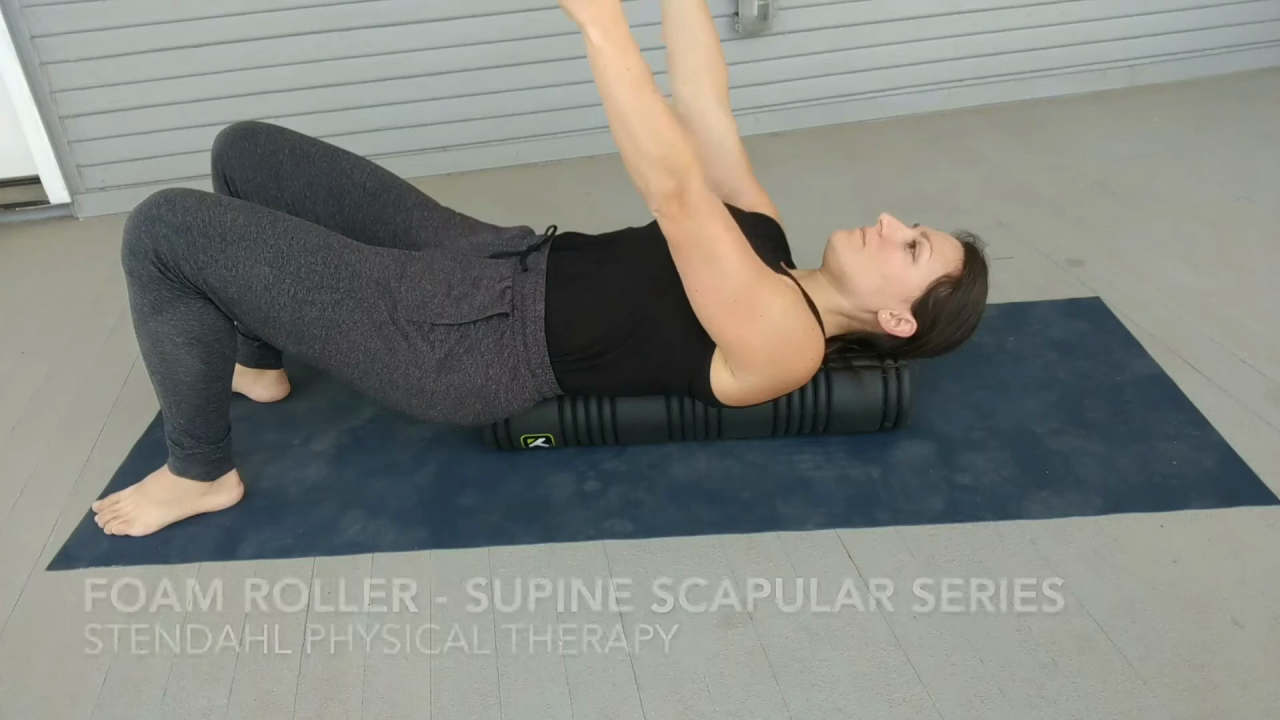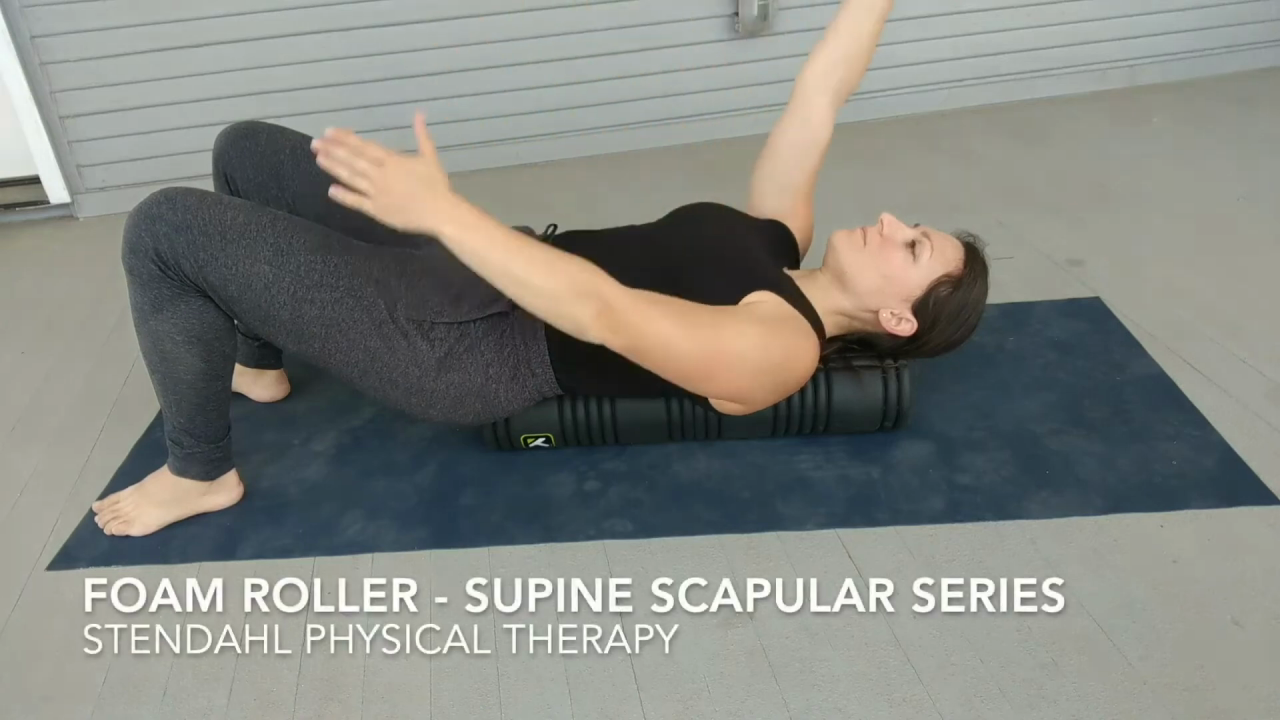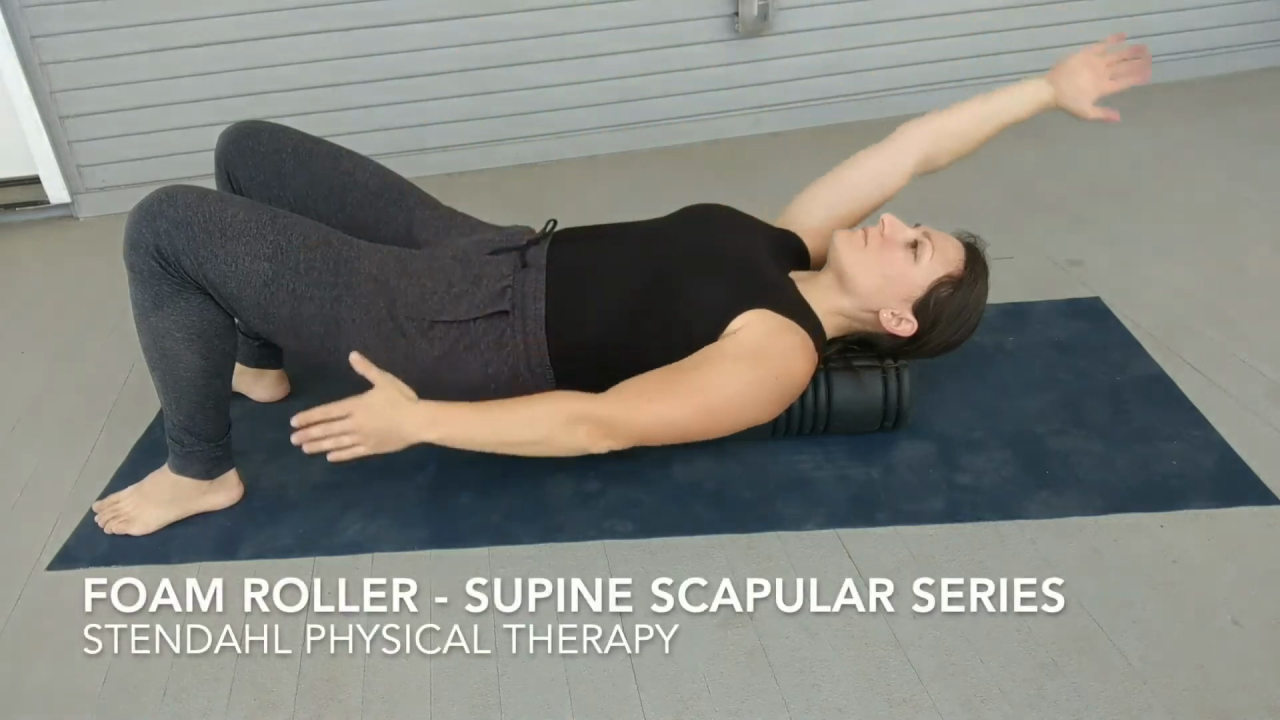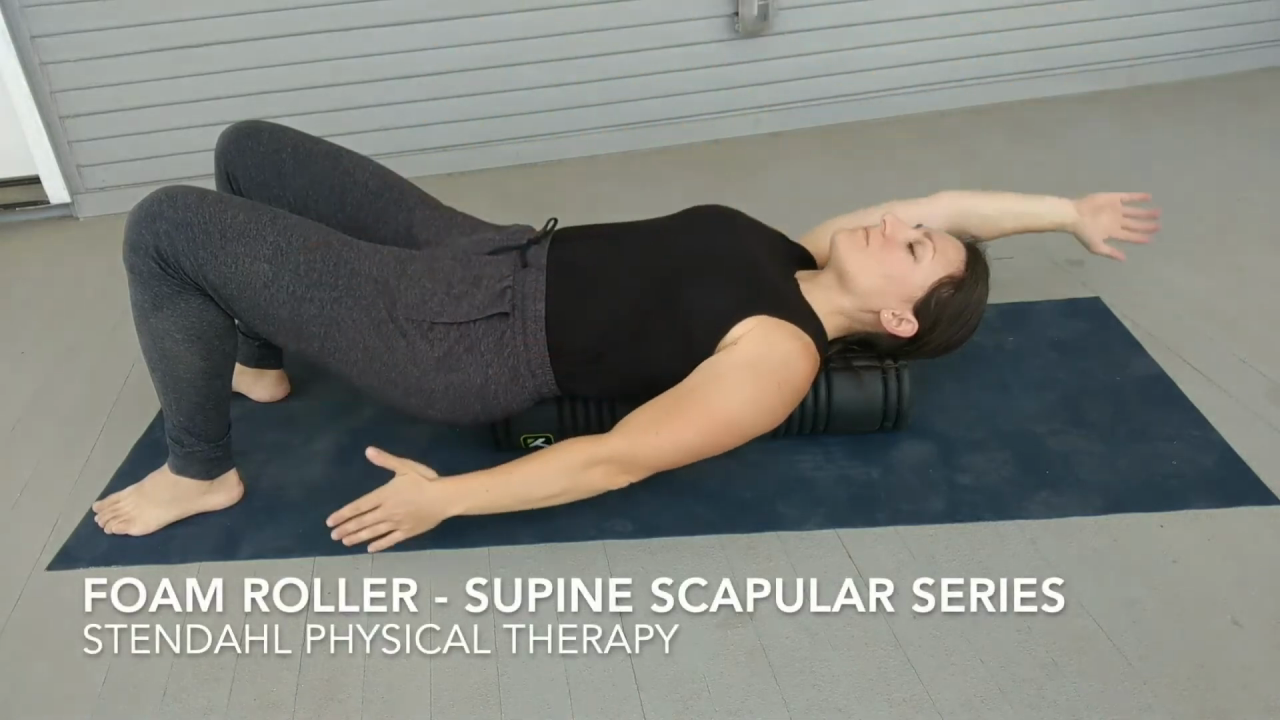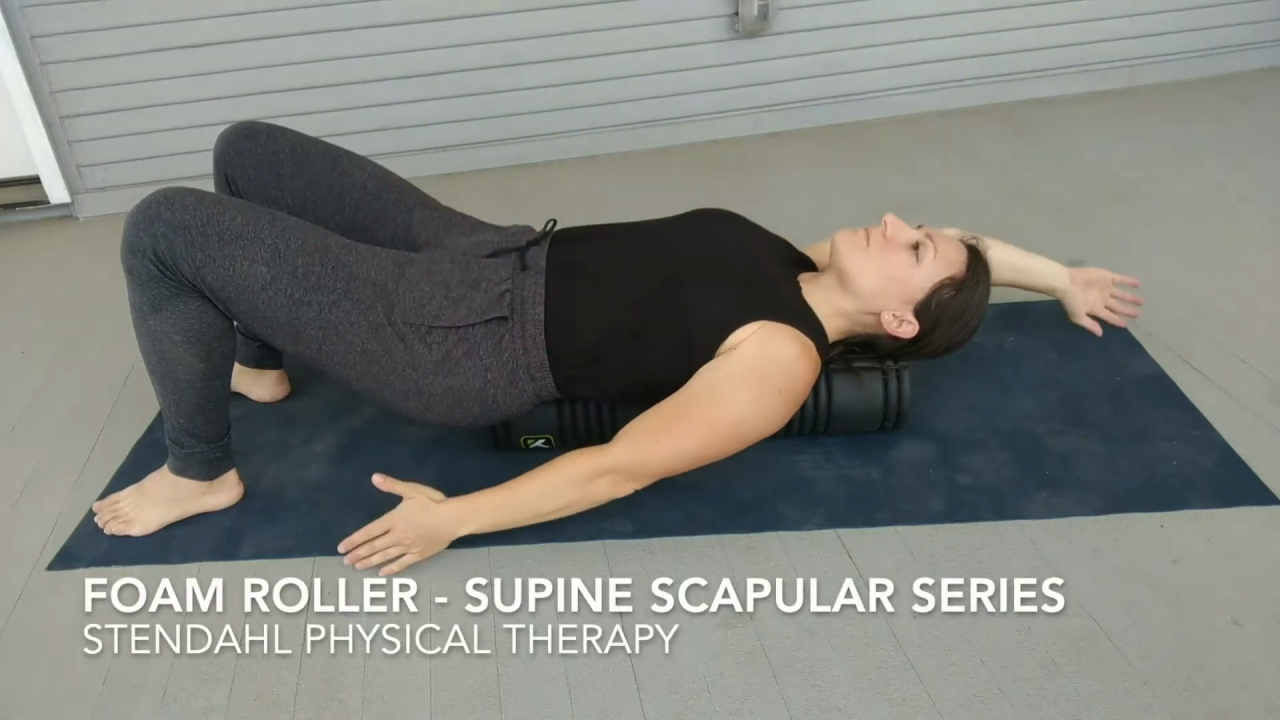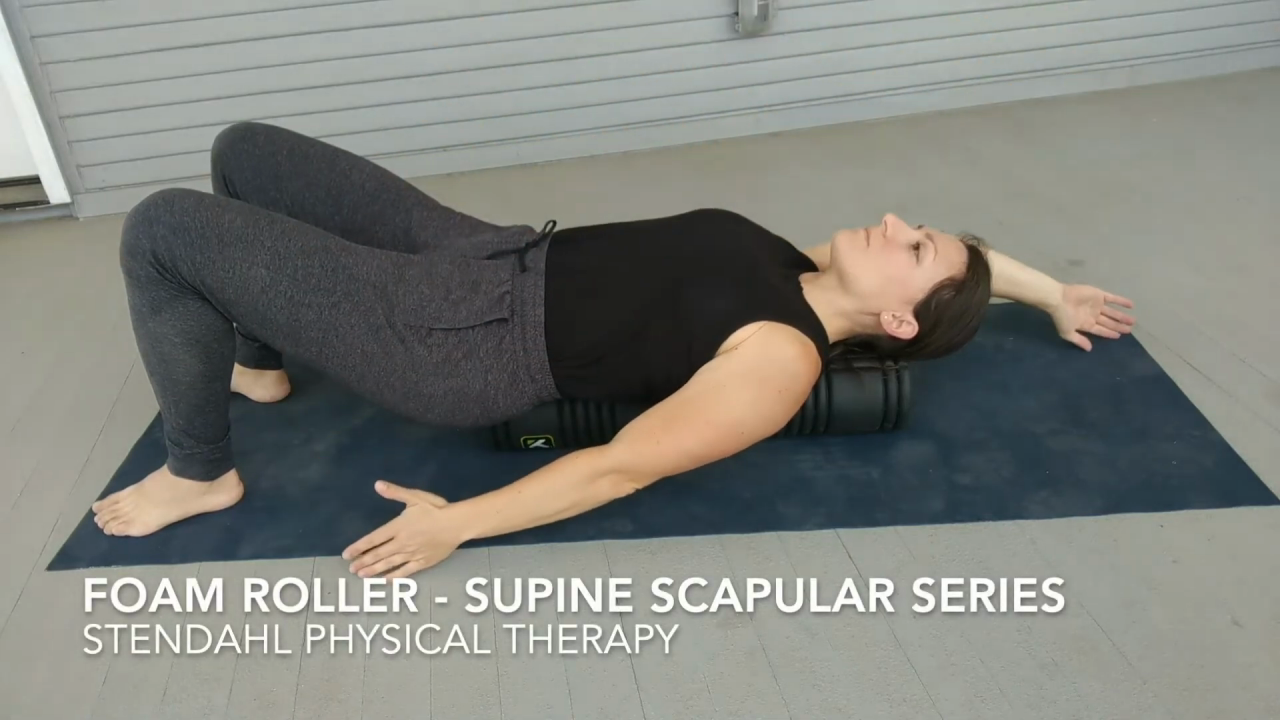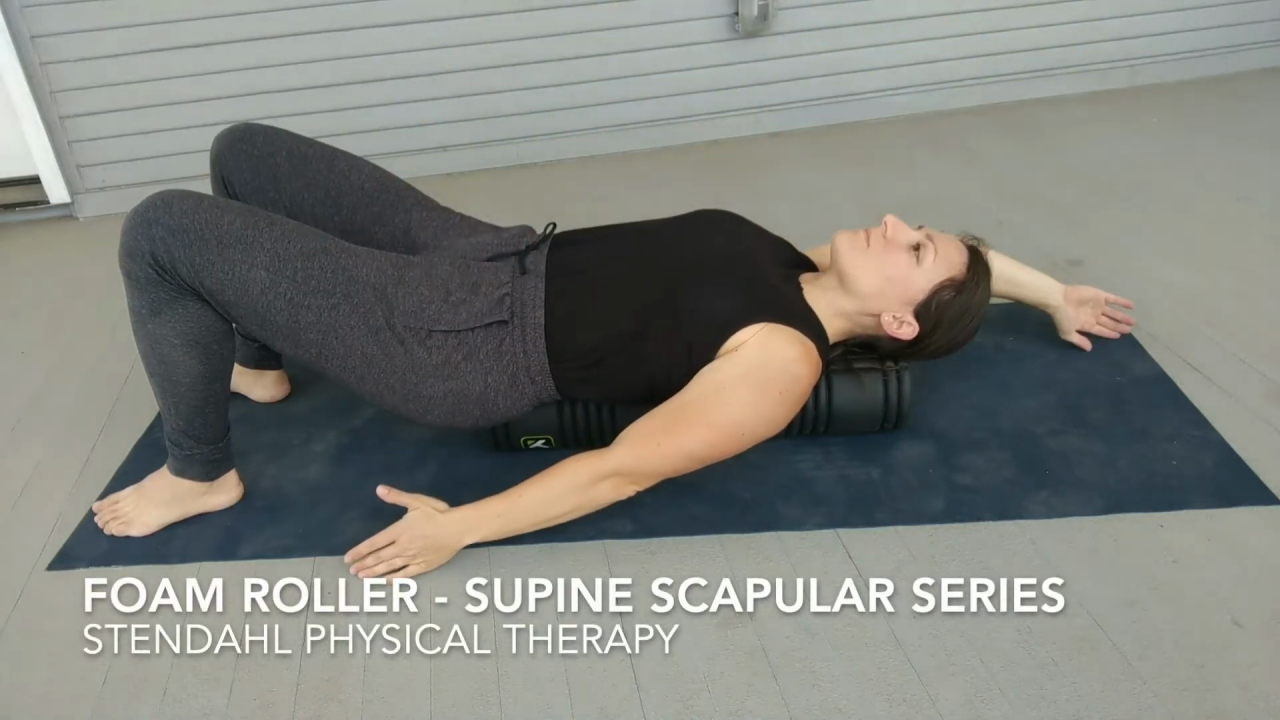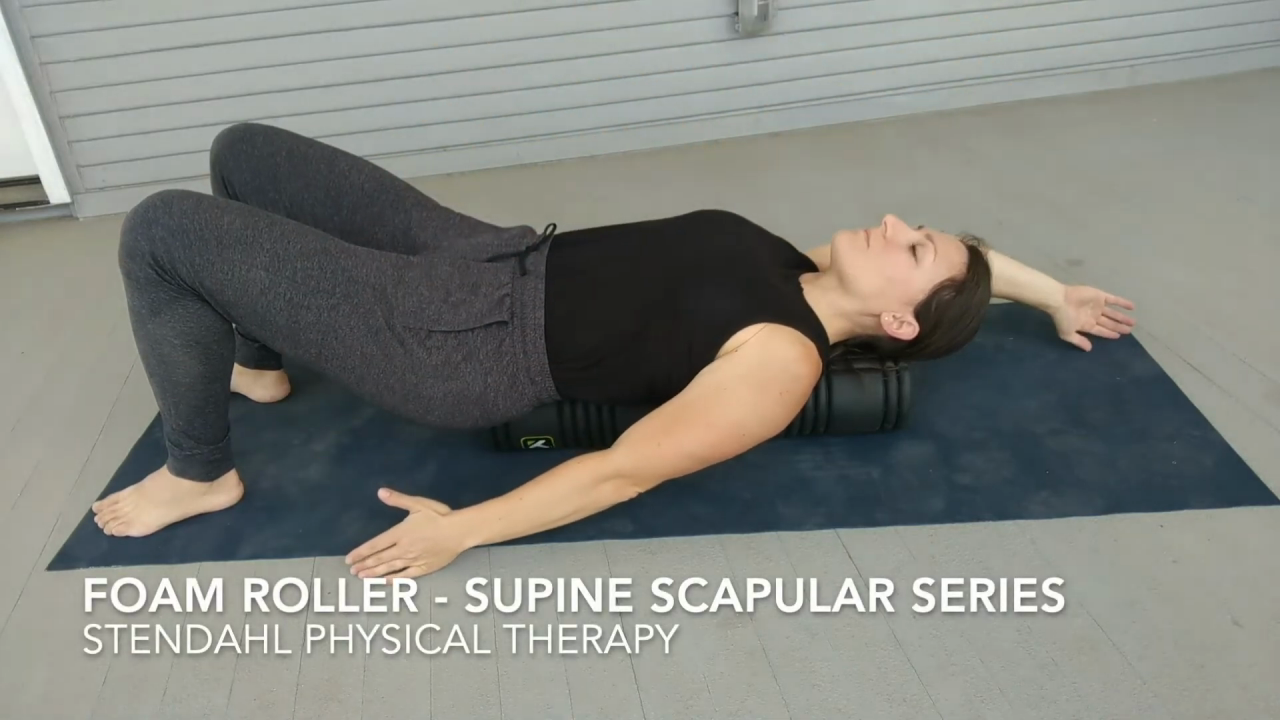
dt=0.3s
person 1, frame 1
left shoulder: (784, 340)
right shoulder: (765, 237)
left elbow: (674, 190)
right elbow: (708, 116)
left hip: (467, 345)
right hip: (494, 261)
left knee: (164, 229)
right knee: (244, 149)
left ankle: (199, 475)
right ankle: (254, 360)
person 1, frame 2
left shoulder: (781, 346)
right shoulder: (782, 241)
left elbow: (605, 314)
right elbow: (817, 99)
left wrist: (438, 210)
left hip: (466, 348)
right hip: (482, 276)
left knee: (162, 228)
right knee: (246, 150)
left ankle: (201, 474)
right ankle: (258, 362)
person 1, frame 3
left shoulder: (778, 355)
right shoulder: (805, 256)
left elbow: (603, 423)
right elbow: (908, 153)
left wrist: (420, 419)
right wrist: (1049, 90)
left hip: (474, 336)
right hip: (498, 257)
left knee: (166, 225)
right knee: (248, 150)
left ankle: (200, 473)
right ankle: (258, 361)
person 1, frame 4
left shoulder: (780, 358)
right shoulder: (805, 264)
left elbow: (614, 460)
right elbow: (939, 200)
left wrist: (441, 496)
left hip: (469, 342)
right hip: (498, 259)
left knee: (165, 226)
right knee: (246, 150)
left ankle: (200, 473)
right ankle: (254, 358)
person 1, frame 5
left shoulder: (780, 362)
right shoulder: (806, 272)
left elbow: (619, 467)
right elbow: (964, 238)
left wrist: (452, 519)
left hip: (469, 348)
right hip: (499, 257)
left knee: (163, 228)
right knee: (247, 149)
left ankle: (199, 474)
right ankle: (253, 357)
person 1, frame 6
left shoulder: (780, 360)
right shoulder: (808, 273)
left elbow: (625, 467)
right elbow: (949, 239)
left wrist: (455, 522)
left hip: (468, 345)
right hip: (496, 259)
left knee: (161, 228)
right knee: (245, 151)
left ankle: (199, 472)
right ankle: (254, 361)
person 1, frame 7
left shoulder: (782, 363)
right shoulder: (810, 273)
left elbow: (623, 469)
right elbow: (960, 245)
left wrist: (456, 527)
left hip: (469, 348)
right hip: (496, 259)
left knee: (159, 230)
right knee: (242, 151)
left ankle: (199, 475)
right ankle: (254, 359)
person 1, frame 8
left shoulder: (782, 364)
right shoulder: (810, 272)
left elbow: (624, 472)
right elbow: (960, 238)
left wrist: (458, 531)
left hip: (469, 350)
right hip: (499, 260)
left knee: (160, 229)
right knee: (244, 151)
left ankle: (199, 474)
right ankle: (256, 361)
